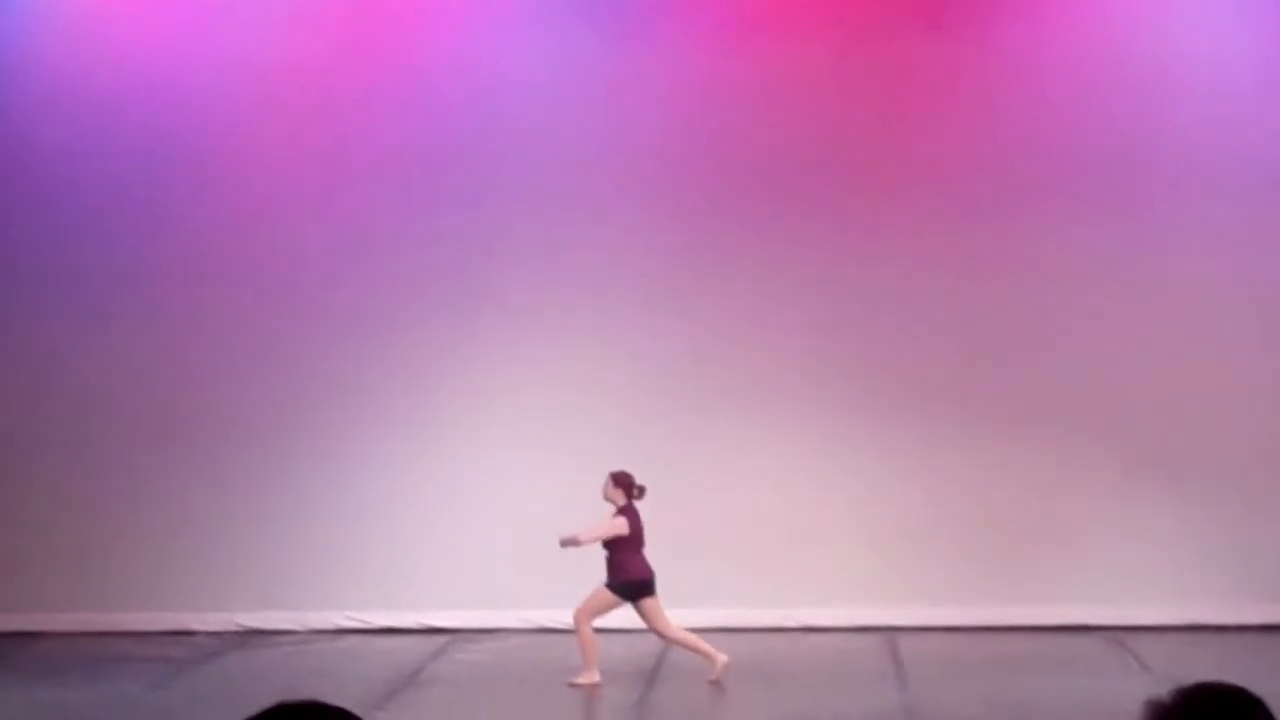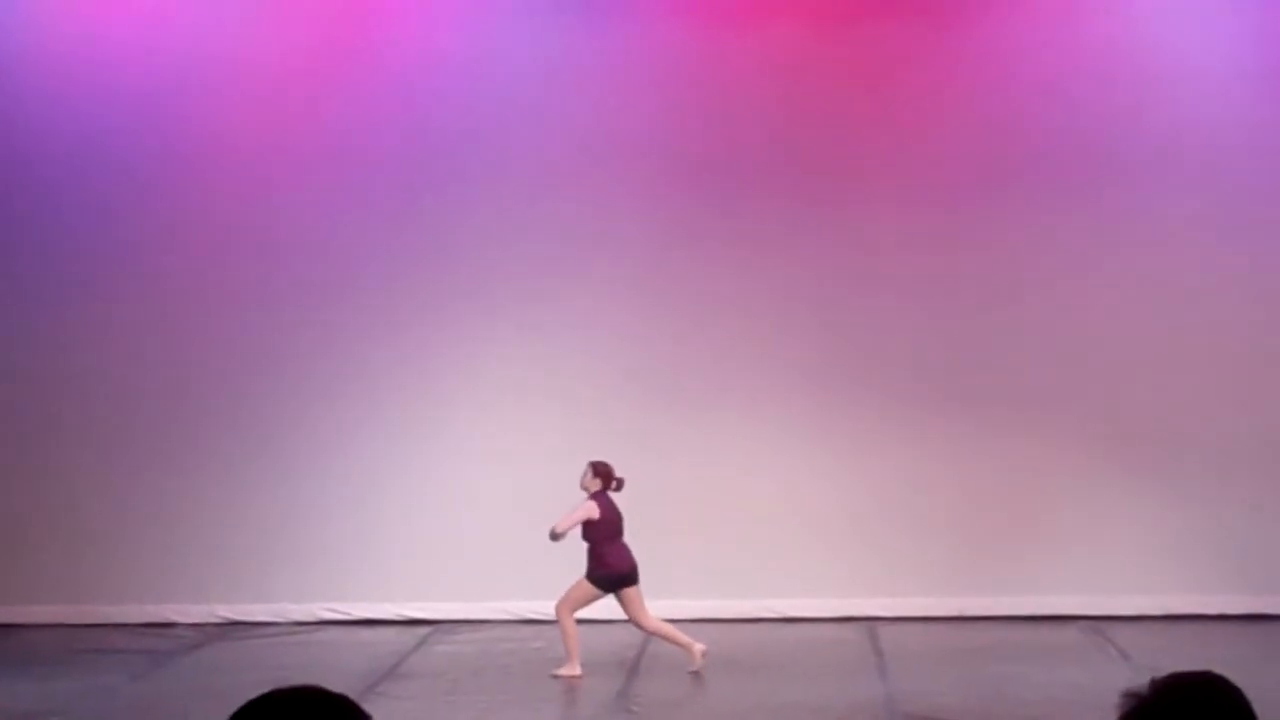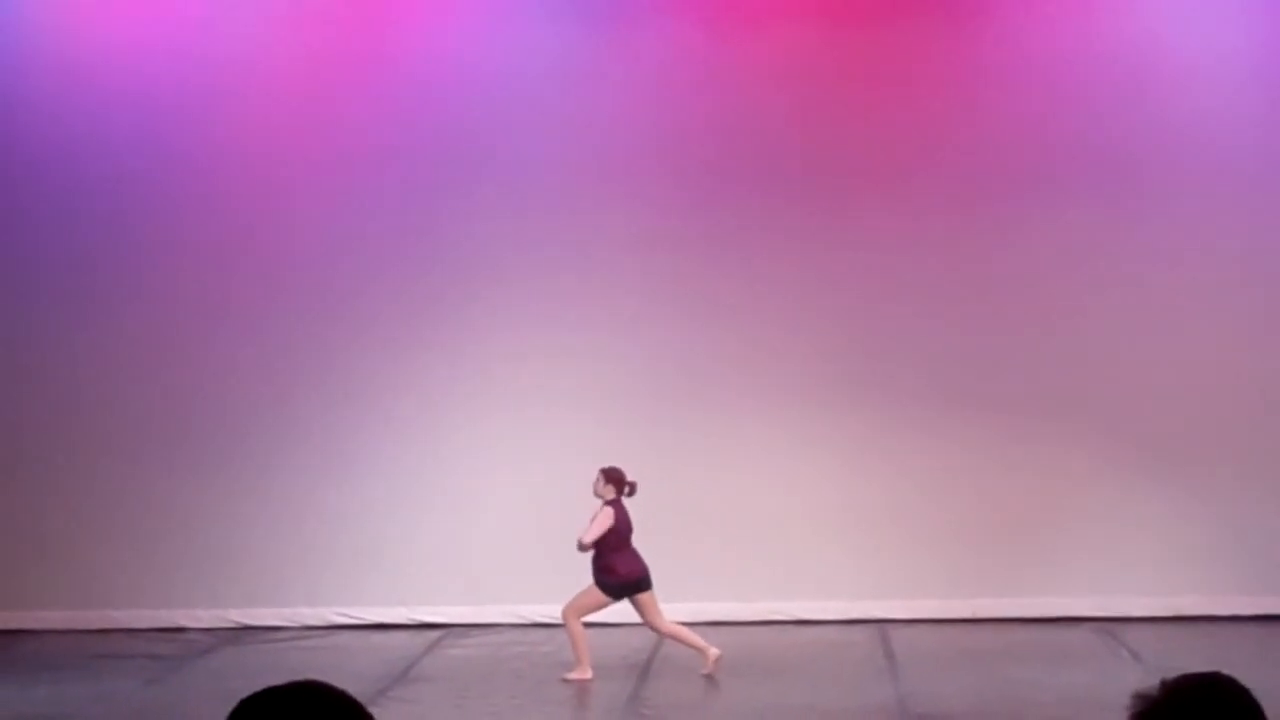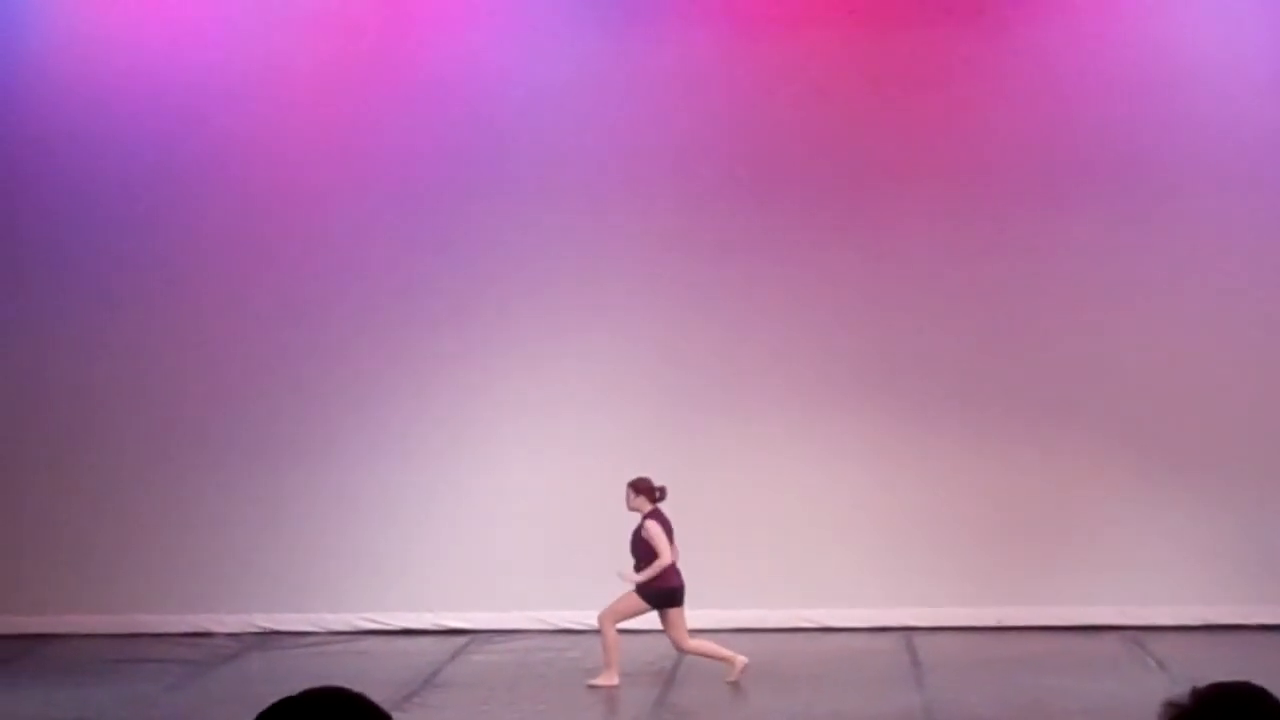
dt=0.7s
person 1, frame 1
left shoulder: (621, 519)
right shoulder: (627, 513)
left elbow: (584, 538)
left wrist: (565, 540)
left hip: (628, 579)
right hip: (640, 577)
left knee: (581, 616)
right knee: (664, 629)
left ankle: (591, 673)
right ankle: (716, 657)
person 1, frame 2
left shoulder: (592, 504)
right shoulder: (605, 502)
left elbow: (559, 529)
left wrist: (554, 534)
left hip: (606, 571)
right hip: (625, 567)
left knee: (563, 608)
right knee: (643, 620)
left ankle: (573, 665)
right ankle: (693, 646)
person 1, frame 3
left shoulder: (608, 510)
right shoulder: (617, 509)
left elbow: (586, 541)
left wrist: (584, 544)
right wrist: (587, 544)
left hip: (616, 579)
right hip: (637, 573)
left knee: (570, 613)
right knee: (658, 623)
left ankle: (583, 669)
right ankle: (708, 651)
person 1, frame 4
left shoulder: (650, 524)
right shoulder: (657, 518)
left elbow: (666, 558)
right elbow: (674, 555)
left wrist: (640, 577)
left hip: (658, 587)
right hip: (671, 587)
left knee: (606, 618)
right knee: (683, 643)
left ankle: (610, 675)
right ankle: (735, 659)
